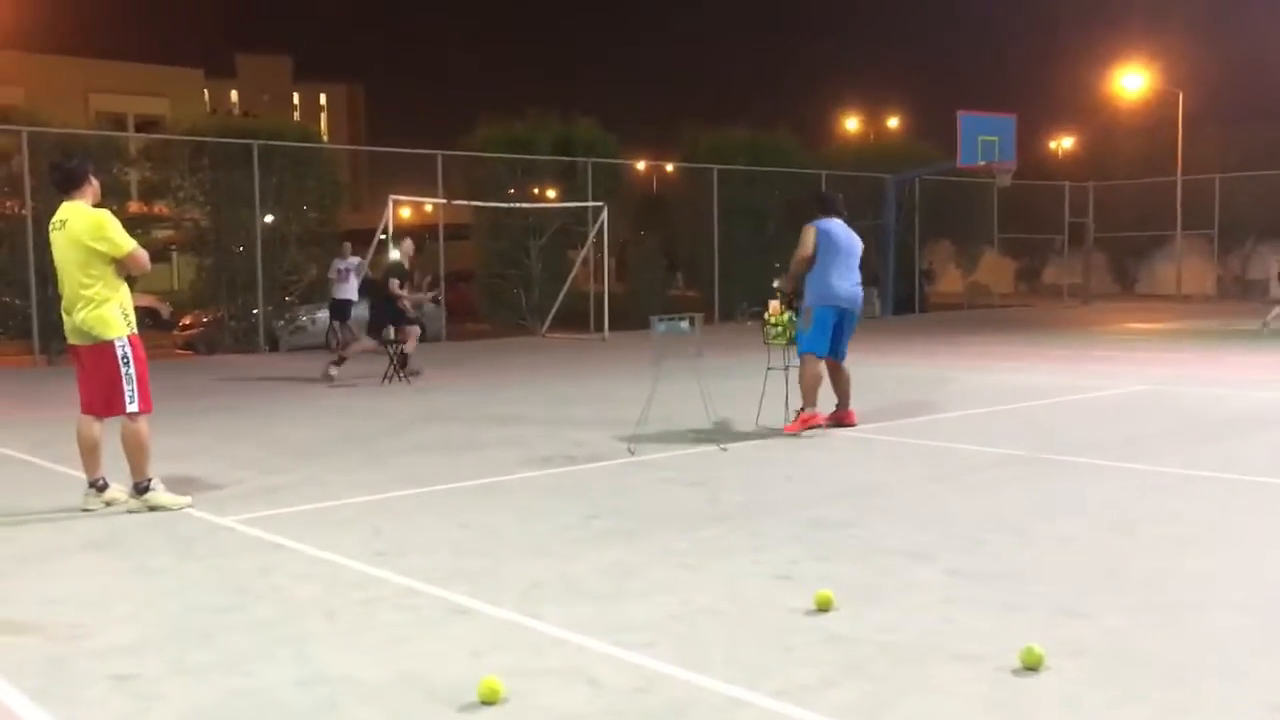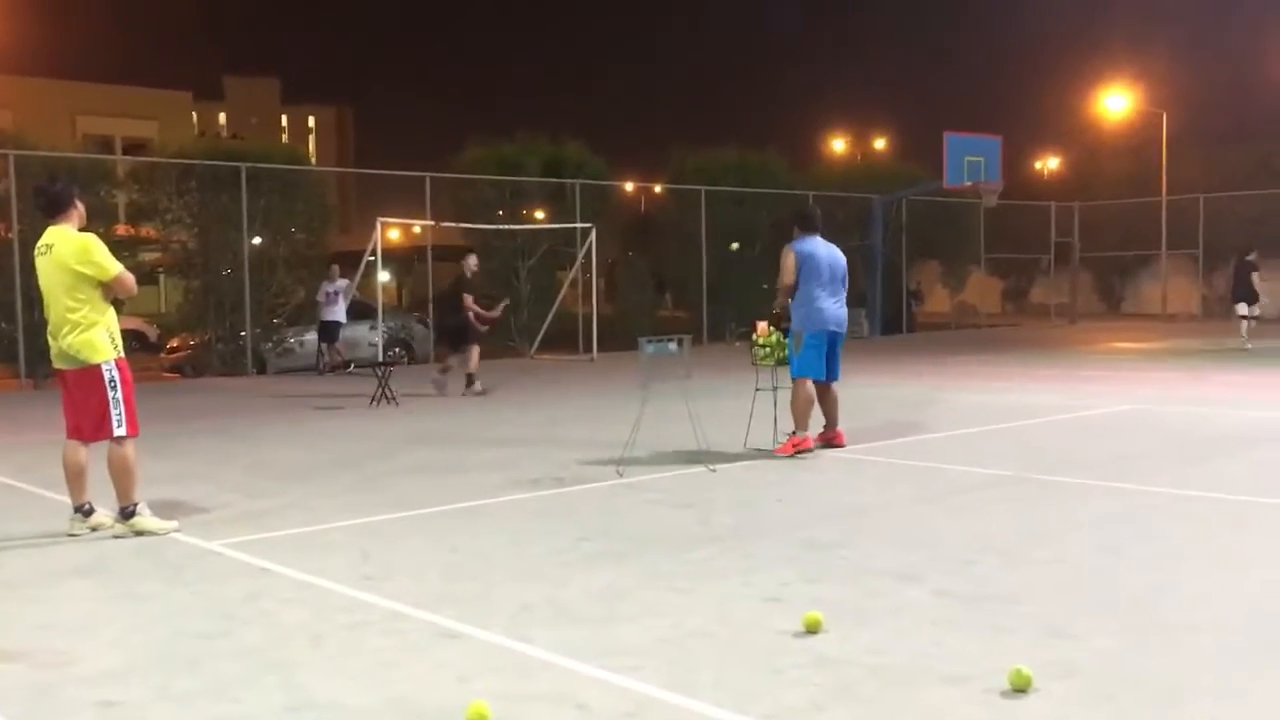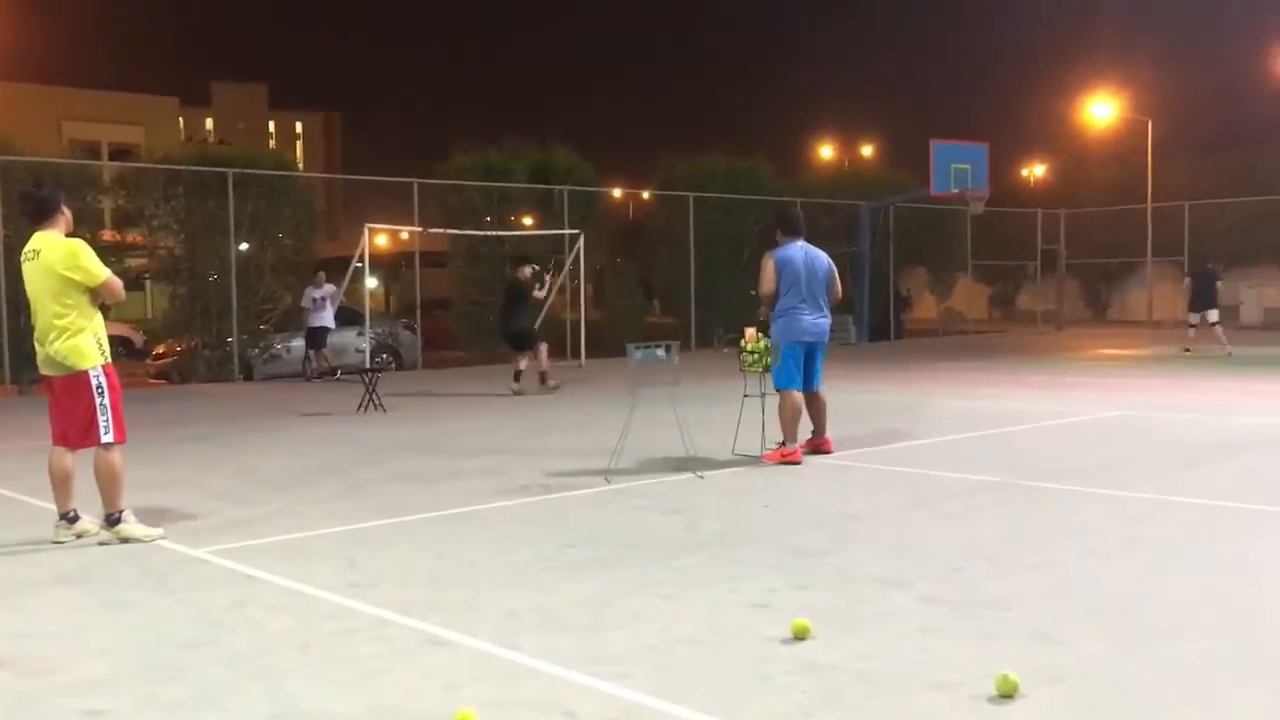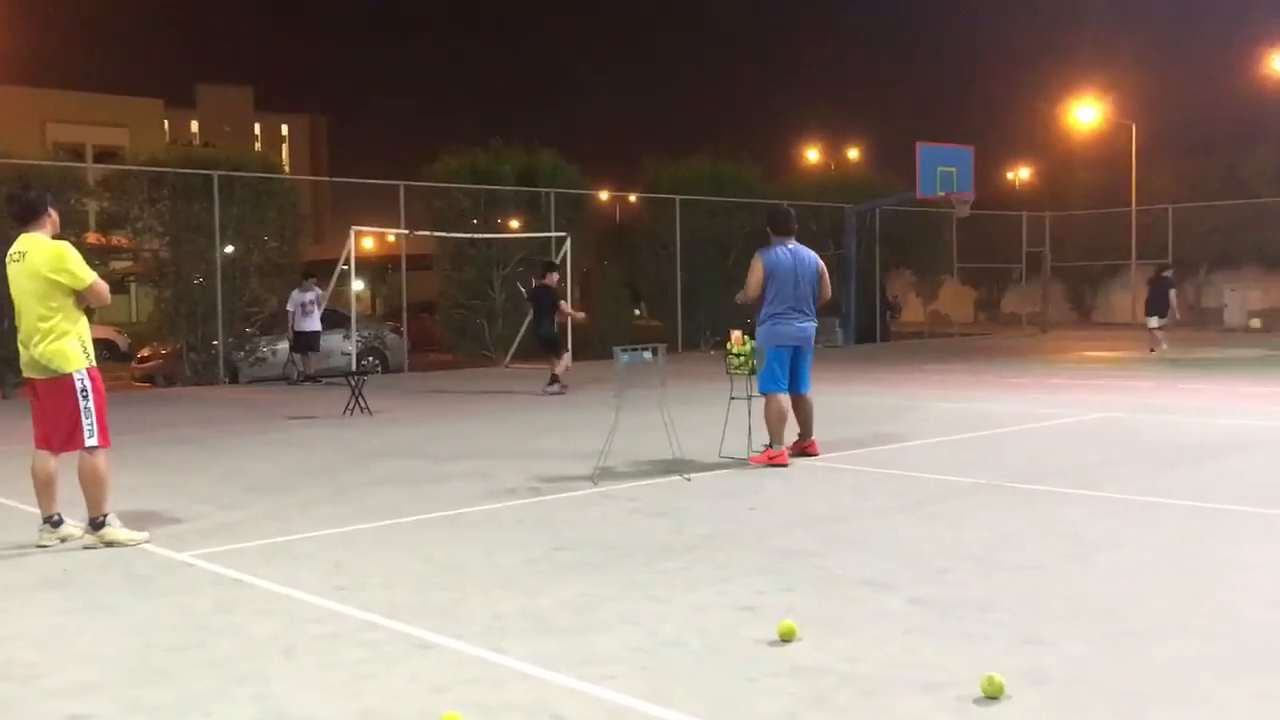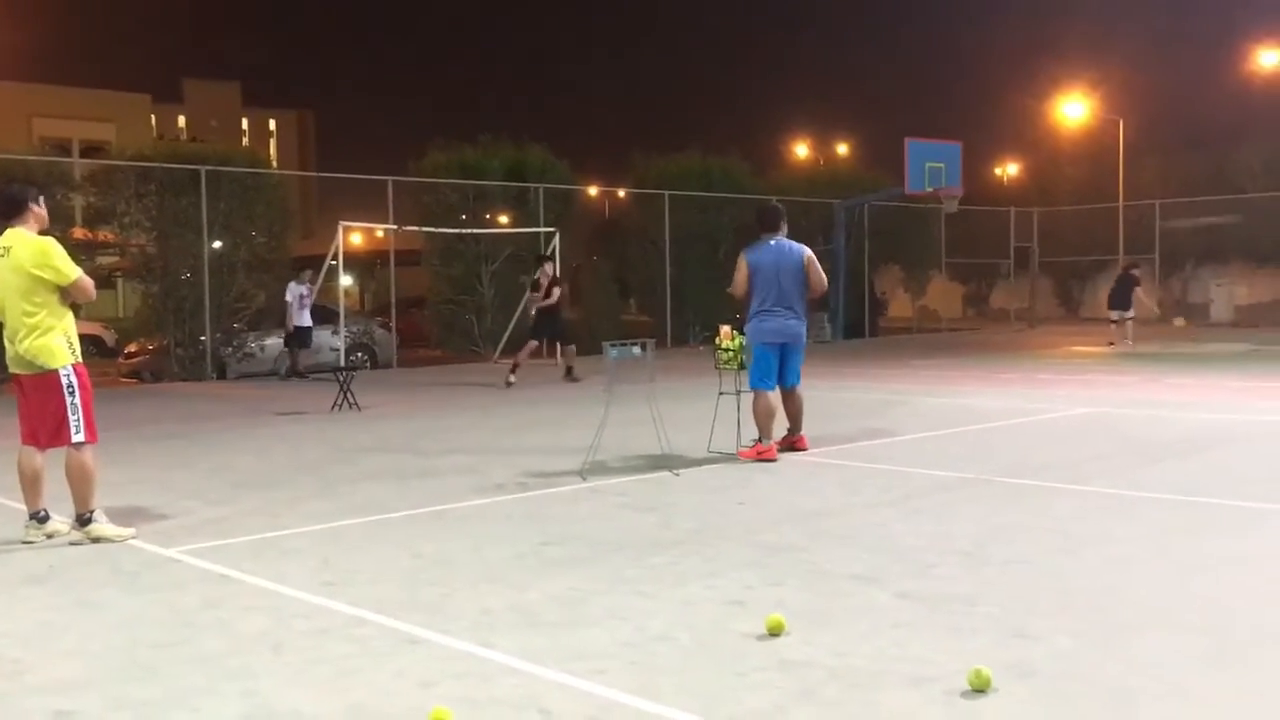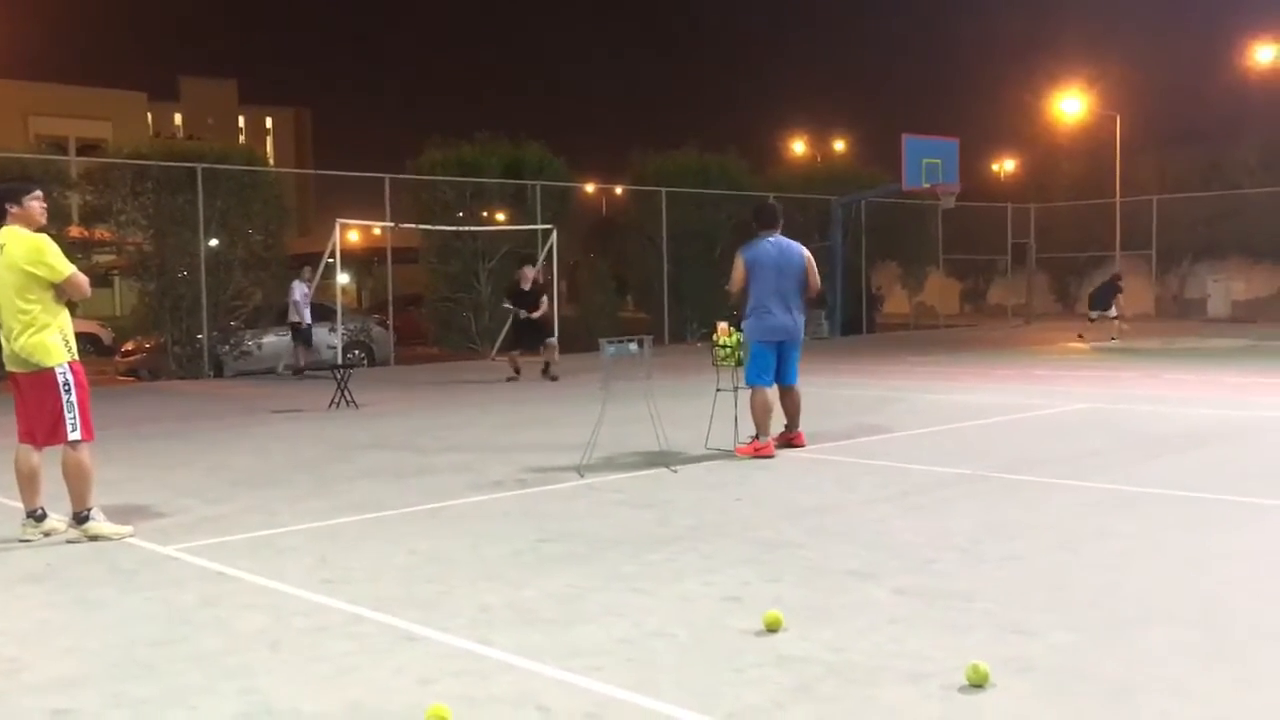
dt=0.4s
person 1, frame 1
left shoulder: (59, 222)
right shoulder: (97, 219)
right elbow: (141, 263)
left wrist: (116, 265)
right wrist: (123, 260)
left hip: (80, 326)
right hip: (110, 326)
left knee: (91, 410)
right knee: (134, 409)
left ankle: (96, 487)
right ankle: (144, 488)
person 1, frame 2
left shoulder: (44, 247)
right shoulder: (84, 243)
right elbow: (128, 287)
left wrist: (102, 287)
right wrist: (109, 281)
left hip: (66, 351)
right hip: (96, 351)
left knee: (77, 435)
right knee: (121, 434)
left ankle: (82, 513)
right ankle: (131, 513)
person 1, frame 3
left shoulder: (30, 252)
right shoulder: (71, 248)
right elbow: (116, 292)
left wrist: (88, 291)
right wrist: (96, 288)
left hip: (52, 357)
right hip: (84, 356)
left knee: (63, 442)
right knee: (108, 440)
left ankle: (67, 520)
right ankle: (116, 520)
person 1, frame 4
right shoulder: (57, 250)
right elbow: (102, 295)
left wrist: (73, 293)
right wrist: (81, 291)
left hip: (36, 360)
right hip: (68, 360)
left knee: (46, 446)
right knee: (93, 444)
left ankle: (51, 524)
right ankle: (101, 524)
person 1, frame 5
right shoulder: (42, 246)
right elbow: (87, 291)
left wrist: (60, 289)
right wrist: (68, 287)
right hip: (54, 355)
left knee: (33, 442)
right knee: (80, 440)
left ankle: (38, 520)
right ankle: (87, 520)
person 1, frame 6
right shoulder: (36, 243)
right elbow: (82, 289)
left wrist: (56, 288)
right wrist: (65, 286)
right hip: (50, 353)
left knee: (30, 440)
right knee: (76, 438)
left ankle: (35, 518)
right ankle: (84, 519)
person 2, frame 1
left shoulder: (814, 227)
right shoulder: (854, 238)
left elbow: (804, 254)
left wrist: (791, 279)
left hip: (822, 298)
right hip: (852, 300)
left knee: (811, 354)
right knee: (835, 358)
left ankle: (809, 413)
right ankle: (844, 412)
person 2, frame 2
left shoulder: (793, 249)
right shoulder: (837, 253)
left elbow: (786, 282)
left wrist: (782, 299)
left hip: (810, 320)
right hip: (837, 320)
left knee: (803, 378)
right knee: (825, 380)
left ankle: (801, 437)
right ankle: (832, 432)
person 2, frame 3
left shoulder: (774, 257)
right shoulder: (823, 257)
left elbow: (766, 291)
right elbow: (836, 295)
left wrist: (769, 308)
left hip: (789, 328)
right hip: (819, 328)
left knee: (789, 388)
right knee: (812, 387)
left ankle: (790, 448)
right ankle: (820, 438)
person 2, frame 4
left shoulder: (763, 257)
right shoulder: (813, 258)
left elbow: (752, 293)
right elbow: (825, 295)
left wrist: (742, 297)
left hip: (775, 331)
right hip: (805, 331)
left knee: (774, 391)
right knee: (800, 391)
left ankle: (777, 450)
right ankle: (807, 441)
person 2, frame 5
left shoulder: (748, 255)
right shoulder: (802, 252)
left elbow: (738, 291)
right elbow: (820, 286)
left hip: (763, 329)
right hip: (794, 328)
left knee: (762, 388)
right knee: (790, 386)
left ankle: (765, 445)
right ankle: (795, 436)
person 2, frame 6
left shoulder: (747, 252)
right shoulder: (800, 250)
left elbow: (735, 289)
right elbow: (814, 288)
left wrist: (742, 298)
left hip: (760, 326)
right hip: (792, 325)
left knee: (760, 384)
right knee: (788, 382)
left ankle: (763, 441)
right ankle: (793, 432)
